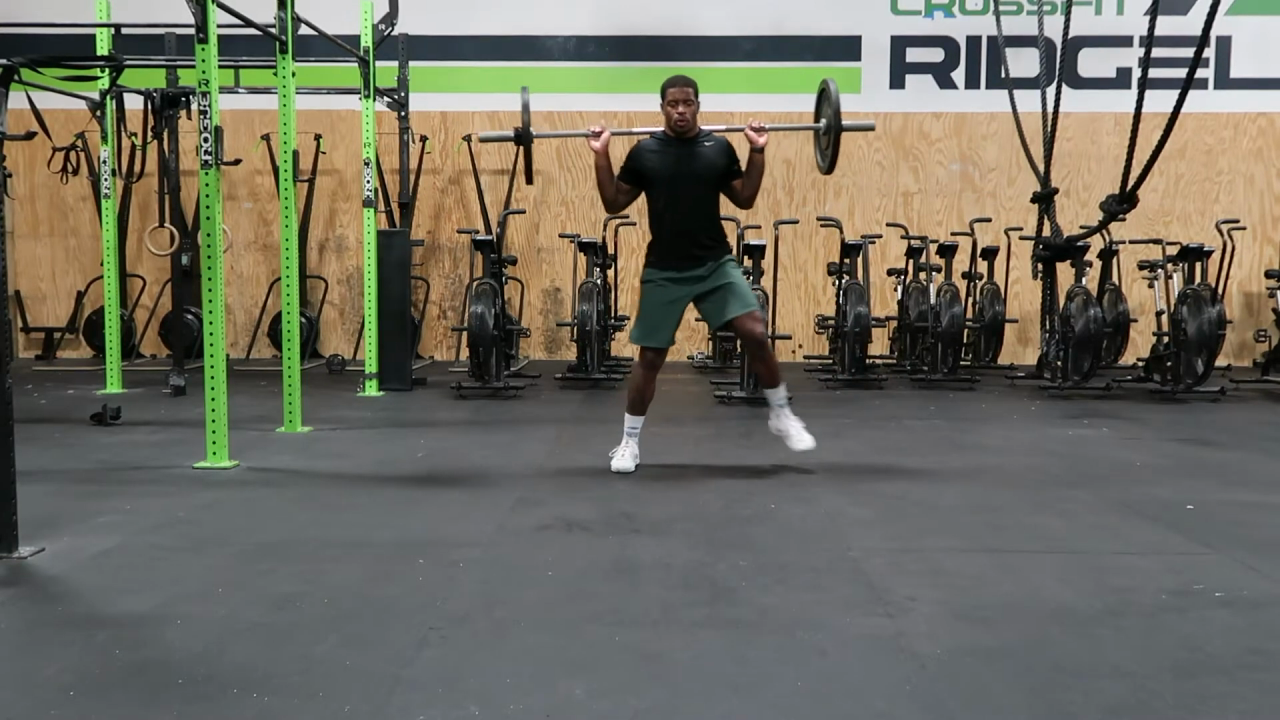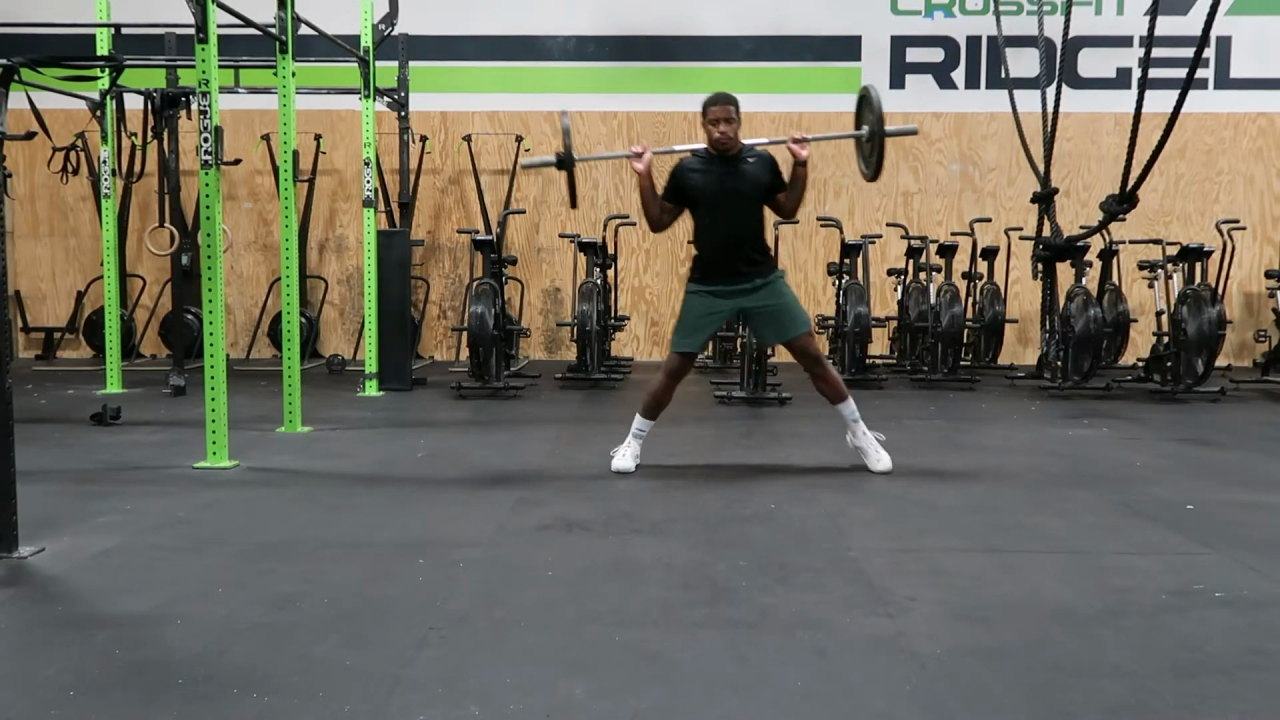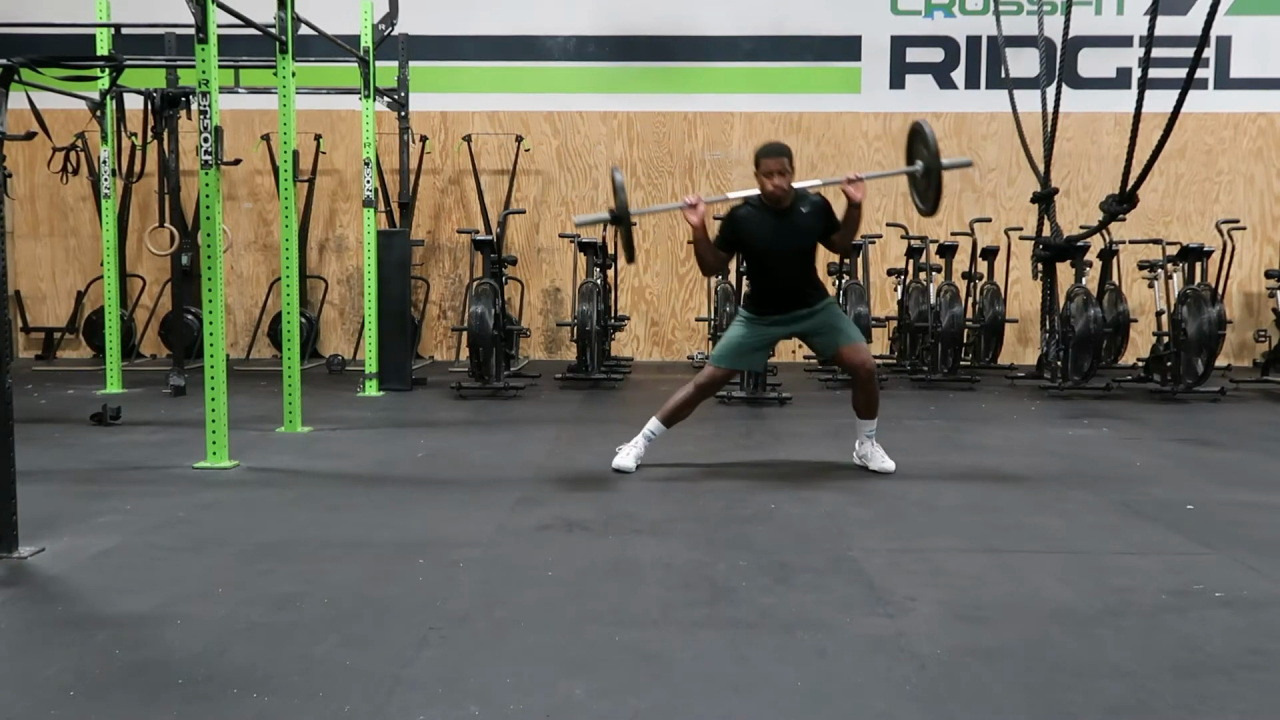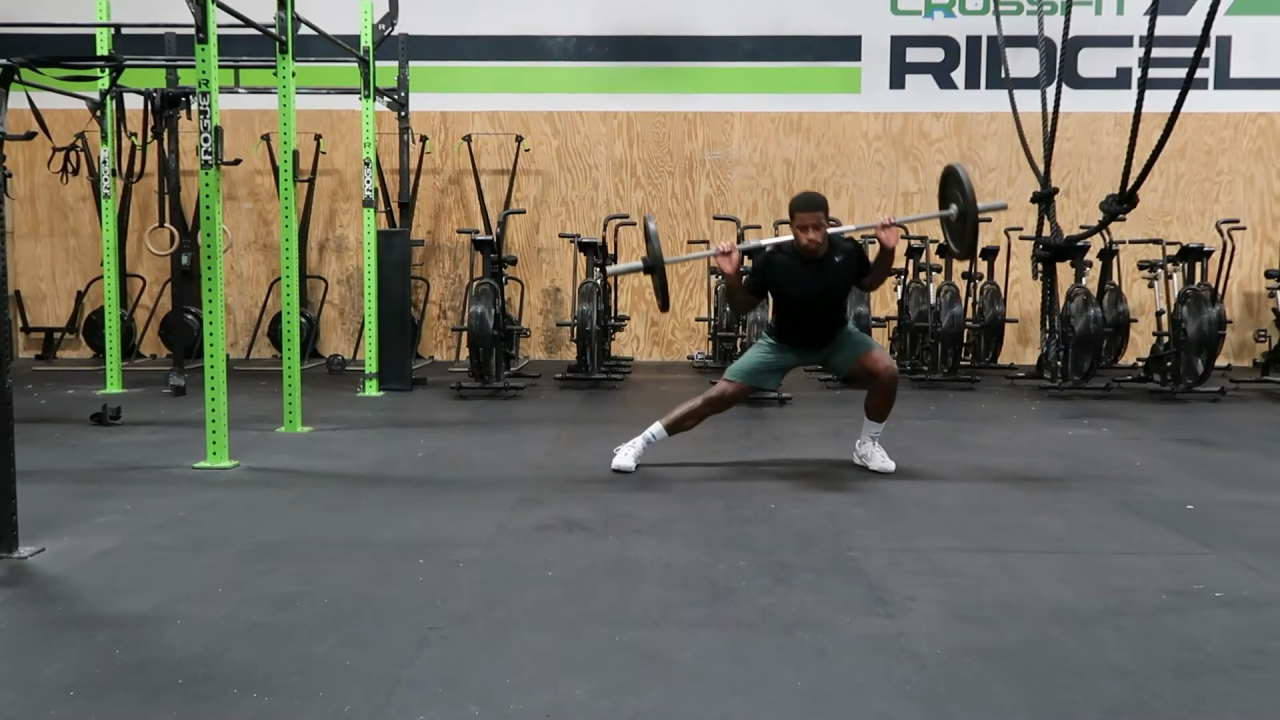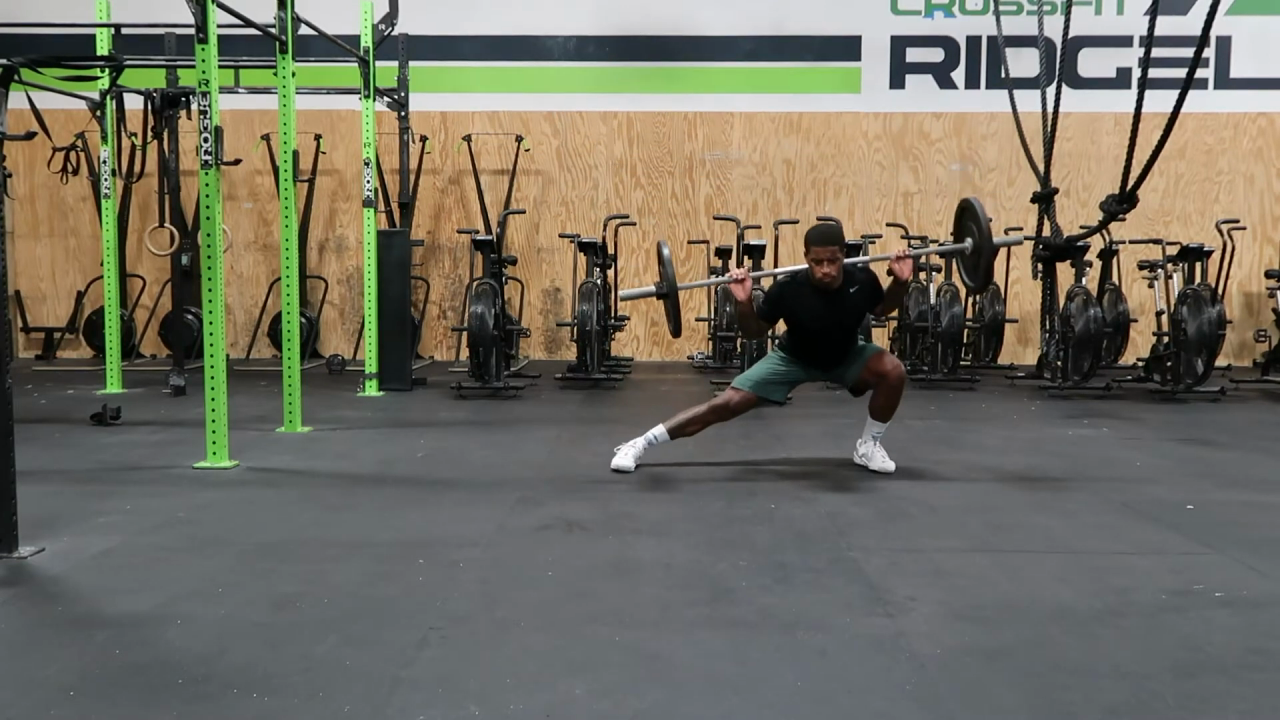
dt=0.2s
person 1, frame 1
left shoulder: (718, 147)
right shoulder: (644, 151)
left elbow: (744, 199)
right elbow: (614, 204)
left wrist: (757, 151)
right wrist: (601, 156)
left hip: (717, 263)
right hip: (663, 271)
left knee: (756, 336)
right knee: (651, 357)
left ankle: (782, 416)
right ankle: (629, 442)
person 1, frame 2
left shoulder: (761, 161)
right shoulder: (687, 169)
left elbow: (788, 210)
right elbow: (658, 223)
left wrist: (798, 164)
right wrist: (643, 176)
left hip: (763, 280)
right hip: (709, 286)
left knee: (811, 355)
right knee: (676, 366)
left ankle: (859, 434)
right ankle: (632, 443)
person 1, frame 3
left shoulder: (814, 205)
right shoulder: (743, 216)
left elbow: (841, 246)
right elbow: (710, 268)
left wrist: (854, 205)
right wrist: (698, 229)
left hip: (814, 308)
right hip: (761, 315)
left knee: (862, 367)
right knee: (708, 381)
left ankle: (867, 444)
right ankle: (638, 443)
person 1, frame 4
left shoulder: (848, 252)
right shoulder: (774, 262)
left elbow: (869, 284)
right elbow: (741, 307)
left wrist: (887, 250)
right wrist: (731, 274)
left hip: (836, 337)
right hip: (783, 343)
left knee: (885, 372)
right knee: (720, 396)
left ankle: (868, 445)
right ankle: (638, 444)
person 1, frame 5
left shoulder: (862, 280)
right shoulder: (788, 289)
left elbow: (881, 309)
right elbow: (754, 332)
left wrist: (900, 282)
right wrist: (744, 301)
left hip: (846, 356)
right hip: (793, 359)
left knee: (892, 372)
right knee: (726, 404)
left ankle: (868, 445)
right ankle: (638, 444)
